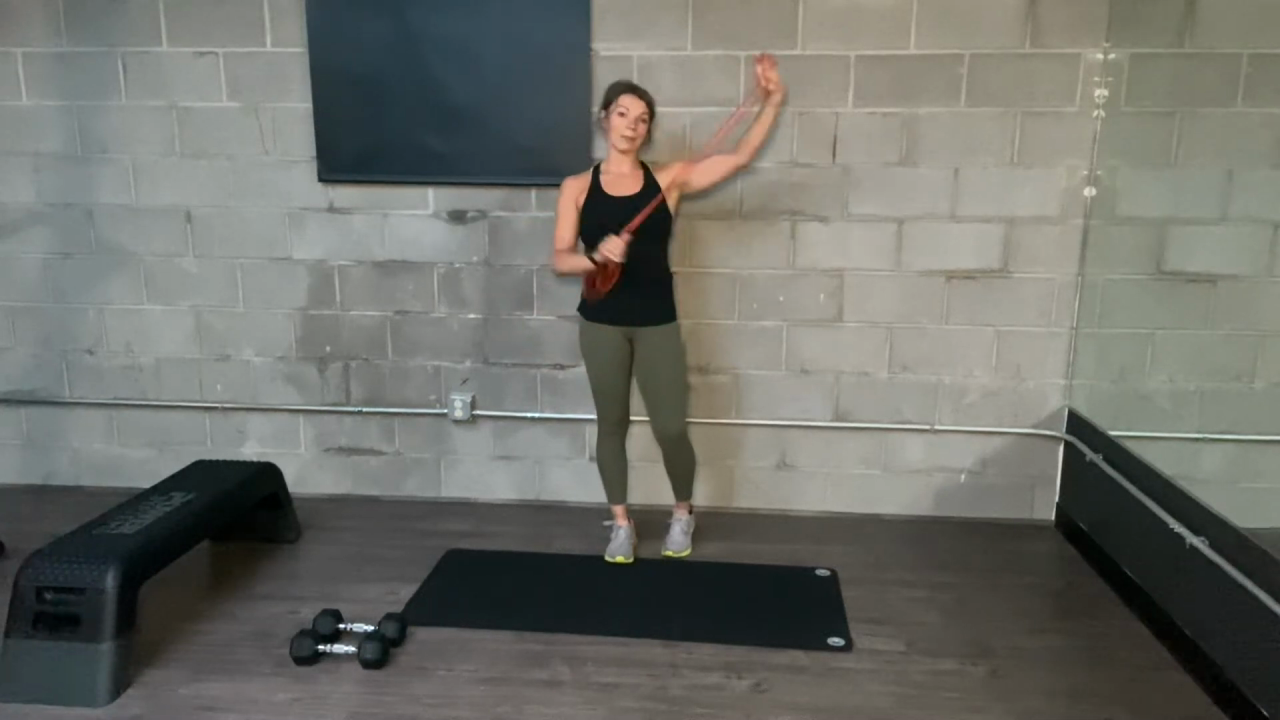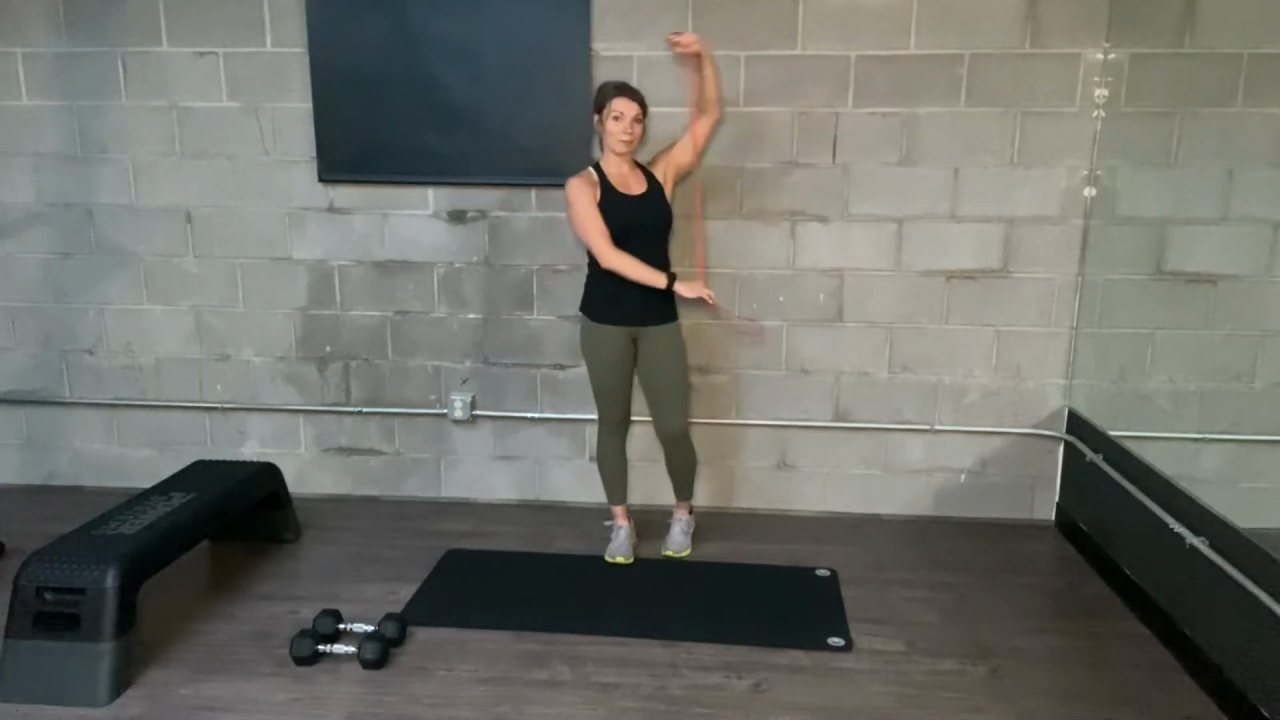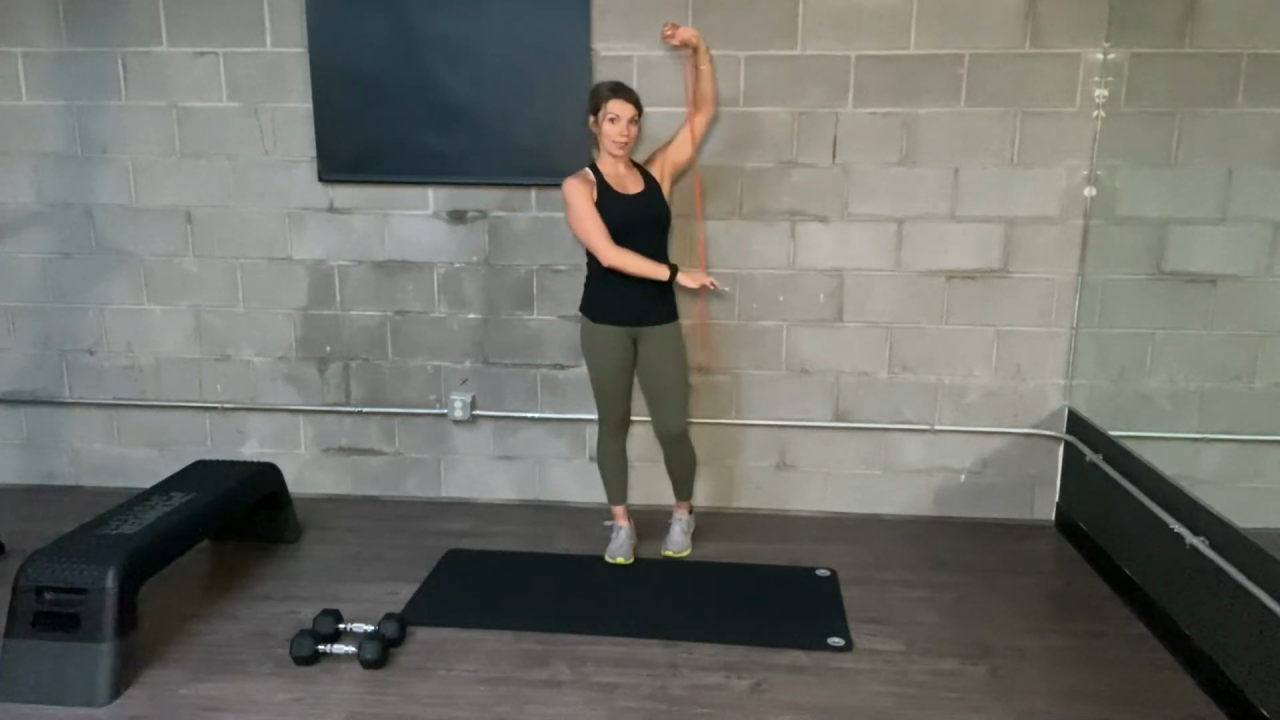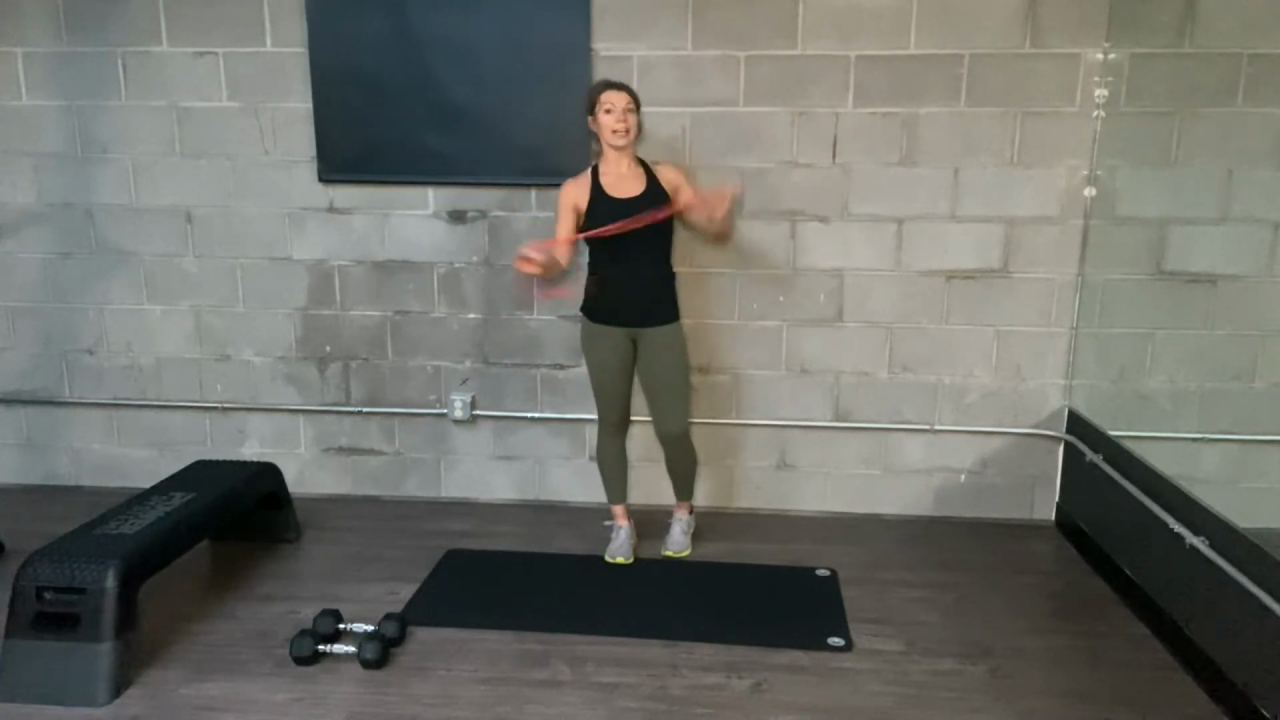
dt=0.5s
person 1, frame 1
left shoulder: (668, 179)
right shoulder: (577, 187)
left elbow: (741, 156)
right elbow: (560, 259)
left wrist: (773, 99)
right wrist: (596, 255)
left hip: (657, 322)
right hip: (602, 321)
left knee: (670, 428)
right knee: (612, 424)
left ankle: (683, 514)
right ankle: (621, 522)
person 1, frame 2
left shoulder: (661, 173)
right shoulder: (582, 185)
left elbow: (706, 118)
right elbow: (607, 255)
left wrist: (700, 60)
right wrist: (674, 282)
left hip: (659, 322)
right hip: (605, 322)
left knee: (674, 427)
right knee: (612, 424)
left ankle: (682, 514)
right ankle: (621, 523)
person 1, frame 3
left shoulder: (657, 172)
right shoulder: (580, 186)
left elbow: (704, 111)
right elbow: (608, 254)
left wrist: (700, 50)
right wrist: (676, 274)
left hip: (659, 321)
right hip: (605, 322)
left knee: (673, 428)
right knee: (613, 425)
left ankle: (683, 513)
right ankle: (621, 523)
person 1, frame 4
left shoulder: (668, 179)
right shoulder: (578, 188)
left elbow: (716, 232)
right elbow: (560, 259)
left wrist: (720, 214)
right wrist: (539, 261)
left hip: (660, 321)
right hip: (603, 323)
left knee: (674, 430)
right knee: (612, 424)
left ankle: (683, 514)
right ankle: (620, 522)
